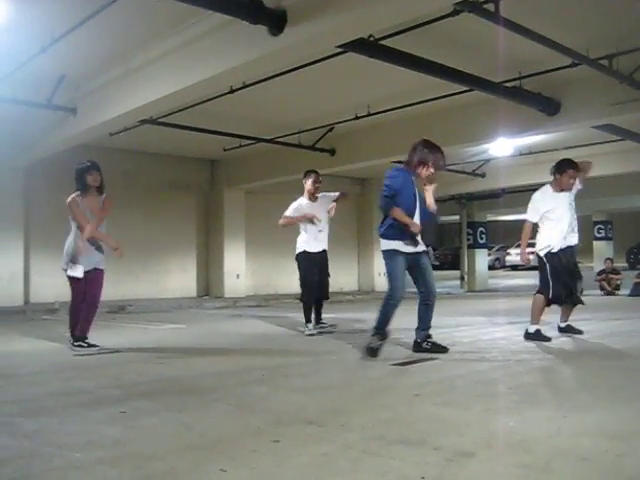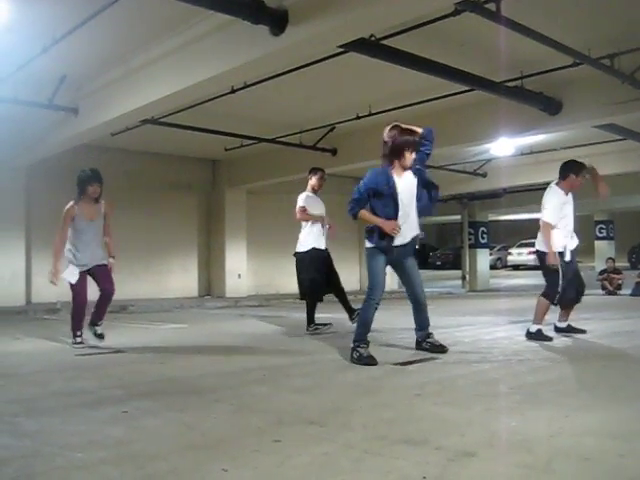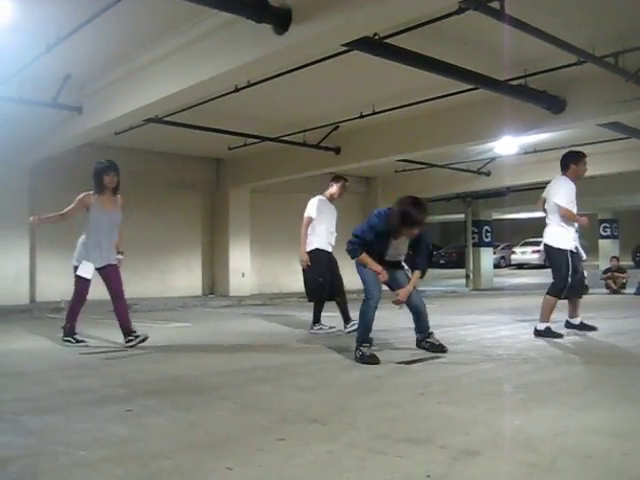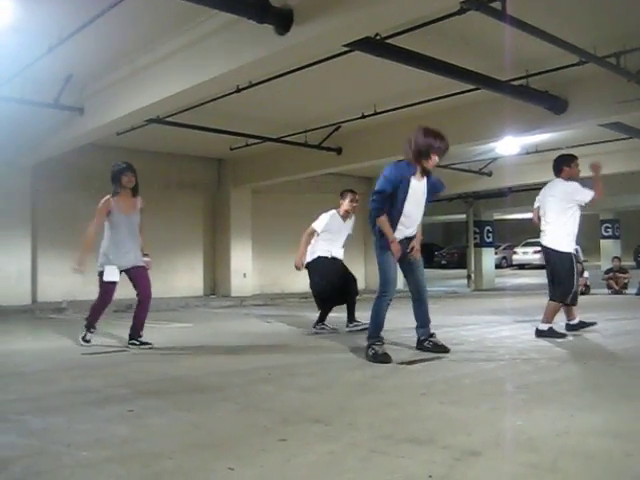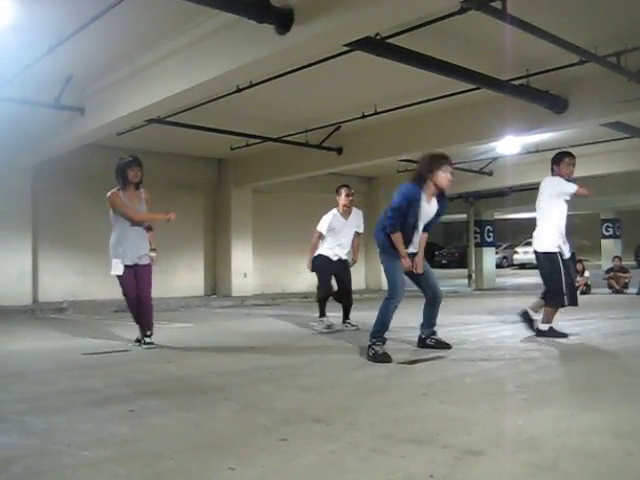
dt=0.3s
person 1, frame 1
left shoulder: (419, 185)
right shoulder: (399, 175)
left elbow: (431, 214)
right elbow: (387, 203)
left wrist: (429, 192)
right wrist: (409, 223)
left hip: (417, 247)
right hip: (395, 245)
left knee: (429, 293)
right knee: (396, 293)
left ankle: (422, 339)
right ankle: (377, 337)
person 1, frame 2
left shoulder: (414, 171)
right shoulder: (377, 177)
left elbow: (428, 137)
right elbow: (354, 207)
left wrist: (407, 131)
right wrist: (382, 222)
left hip: (404, 245)
right hip: (378, 245)
left knee: (418, 294)
right knee: (375, 295)
left ankle: (423, 337)
right ankle: (359, 345)
person 1, frame 3
left shoulder: (418, 235)
right shoulder: (378, 222)
left elbow: (421, 263)
right elbow: (353, 247)
left wrist: (408, 287)
right wrist: (378, 270)
left hip: (394, 266)
right hip: (369, 263)
left knee: (418, 303)
right knee: (373, 296)
left ankle: (424, 337)
right ankle: (363, 346)
person 1, frame 4
left shoulder: (430, 180)
right shoulder: (395, 171)
right elbow: (377, 207)
left wrist: (418, 239)
right wrist: (392, 241)
left hip: (409, 241)
right hip: (387, 240)
left knee: (419, 290)
right knee: (387, 289)
left ankle: (425, 337)
right ankle: (374, 343)
person 1, frame 5
left shoulder: (439, 200)
right shoulder: (409, 191)
right elbow: (393, 223)
left wrist: (420, 256)
right wrist: (403, 255)
left hip: (411, 252)
right hip: (391, 249)
left knee: (434, 293)
right knee: (395, 293)
left ankle: (426, 335)
right ankle: (375, 343)
person 2, frame 1
left shoulder: (105, 199)
right shoulder: (74, 201)
left elbow: (96, 223)
right elbow: (84, 227)
left wrist: (84, 241)
right wrist: (113, 244)
left hip: (95, 256)
right hip: (75, 256)
left knee: (93, 298)
right knee: (79, 298)
left ankle: (81, 337)
right ankle: (75, 337)
person 2, frame 2
left shoulder: (104, 207)
right shoulder: (72, 209)
right elbow: (61, 238)
left wrist: (111, 257)
right wrist: (55, 267)
left hip: (97, 258)
right hip: (75, 259)
left knee: (108, 289)
right knee: (80, 300)
left ankle: (96, 322)
right ankle: (77, 335)
person 2, frame 3
left shoulder: (119, 200)
right shoulder: (88, 199)
right elbow: (64, 214)
left wrist: (120, 252)
right wrist: (41, 219)
left hip: (109, 257)
right hip: (86, 255)
left knee: (118, 294)
right knee: (80, 296)
left ankle: (129, 334)
right ankle: (68, 333)
person 2, frame 4
left shoulder: (139, 202)
right shoulder: (108, 202)
right elbow: (93, 230)
left wrist: (144, 255)
right wrist: (83, 257)
left hip: (134, 258)
right hip: (111, 258)
left knee: (145, 294)
right knee: (104, 298)
left ankle: (135, 336)
right ankle: (89, 328)
person 2, frame 5
left shoulder: (144, 195)
right shoulder: (114, 196)
right elbow: (135, 217)
left wrist: (152, 248)
right wrist: (165, 216)
left hip: (141, 253)
right hip: (121, 253)
left knee: (145, 295)
right knee: (130, 295)
left ankle: (146, 334)
right ankle: (142, 330)
person 3, frame 1
left shoulder: (570, 188)
right shoulder: (541, 196)
left elbow: (587, 167)
right elbow: (529, 223)
left wrist: (567, 163)
right wrist: (523, 249)
left hip: (568, 248)
right hip: (550, 250)
left knee: (573, 287)
right knee: (548, 287)
left ankle: (564, 323)
right ankle: (532, 329)
person 3, frame 2
left shoulder: (565, 187)
right shoulder: (554, 197)
left elbow: (590, 170)
right elbow: (546, 226)
left wrist: (599, 183)
right wrist: (550, 253)
left hip: (565, 248)
right hip: (553, 250)
left knee: (576, 286)
right knee: (555, 288)
left ankle: (562, 323)
right ankle: (534, 329)
person 3, frame 3
left shoulder: (556, 183)
right shoulder: (566, 186)
left elbow: (544, 203)
right elbow: (564, 212)
right wrist: (580, 219)
left hip: (559, 241)
right hip: (561, 243)
left knee: (576, 280)
right knee: (560, 284)
left ankle: (574, 320)
right ankle: (542, 326)
person 3, frame 4
left shoulder: (547, 189)
right shoulder: (571, 188)
left elbow: (535, 216)
right elbow: (597, 196)
right wrist: (597, 174)
left hip: (549, 244)
right hip: (562, 245)
left knee: (567, 285)
right knee: (565, 287)
left ankle: (573, 321)
right ankle: (543, 326)
person 3, frame 5
left shoulder: (554, 187)
right shoulder: (553, 182)
right elbow: (582, 192)
right wrist: (584, 190)
left hip: (550, 244)
right hip: (551, 245)
left knee: (555, 287)
right knee: (561, 287)
left ankle: (529, 314)
right ankle: (544, 326)
person 4, frame 1
left shoulder: (324, 198)
right shoulder: (298, 204)
left elbow: (343, 195)
right elbow: (282, 221)
left wrist: (335, 202)
right wrist: (304, 217)
left hip: (321, 250)
right hip: (306, 251)
left knee: (321, 286)
right knee: (310, 286)
left ankle: (318, 321)
right ankle: (308, 323)
person 4, frame 2
left shoulder: (317, 199)
right shoulder: (304, 197)
right elbow: (300, 215)
left wrist: (327, 224)
right wrist: (321, 218)
left hip: (320, 247)
right hip: (309, 249)
left knee: (333, 281)
right knee: (314, 286)
left ankle: (351, 312)
right ankle: (311, 324)
person 4, frame 3
left shoulder: (332, 207)
right shoulder: (318, 202)
right elbow: (305, 225)
right wrist: (303, 251)
left hip: (327, 251)
right hip: (315, 250)
left knee: (336, 286)
right knee: (322, 288)
left ankle: (348, 322)
right ankle: (316, 324)
person 4, frame 4
left shoulder: (351, 219)
right shoulder: (329, 217)
right elbow: (308, 233)
left wrist: (339, 254)
right wrist: (300, 256)
left hip: (333, 259)
right hip: (318, 258)
left knee: (350, 284)
right knee: (331, 291)
left ankle: (351, 321)
right ankle: (319, 323)
person 4, frame 5
left shoulder: (358, 214)
right shoulder: (330, 217)
left elbow: (357, 235)
right elbow: (317, 238)
left wrist: (354, 255)
right wrist: (311, 259)
left hip: (342, 258)
right hip: (323, 256)
left knee: (346, 290)
right knee: (325, 286)
left ankle: (346, 320)
right ankle: (322, 317)
